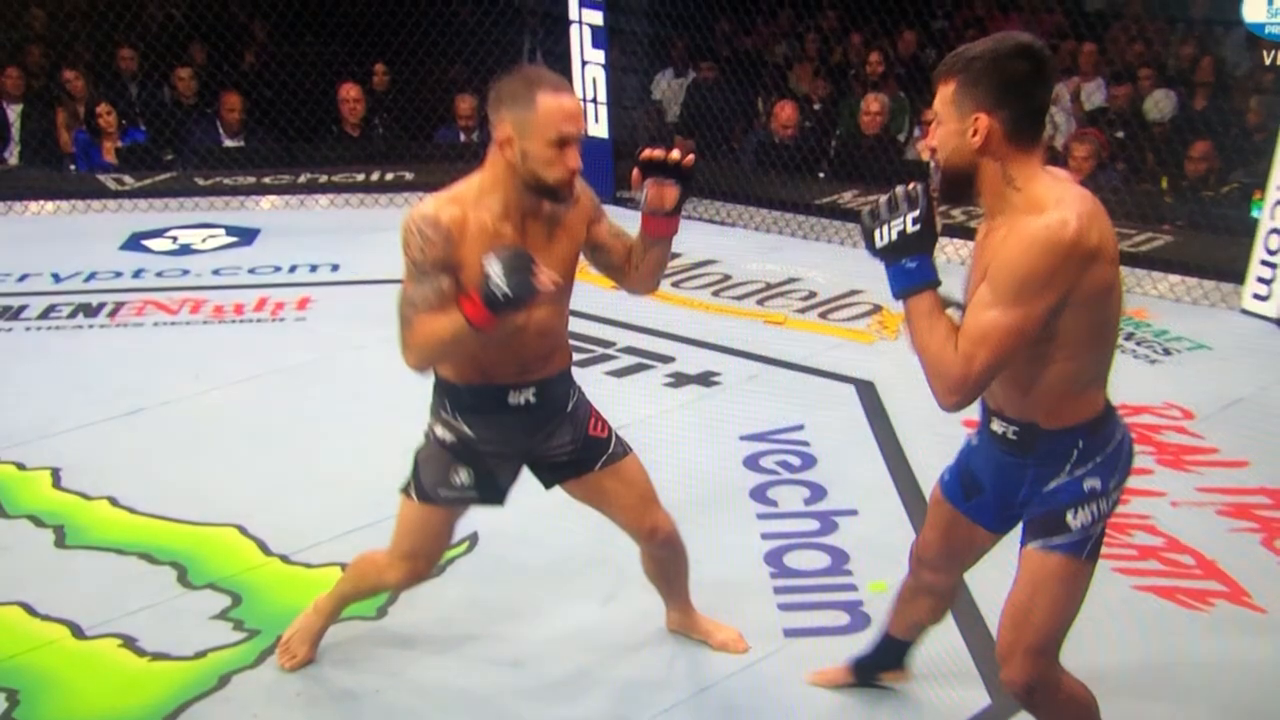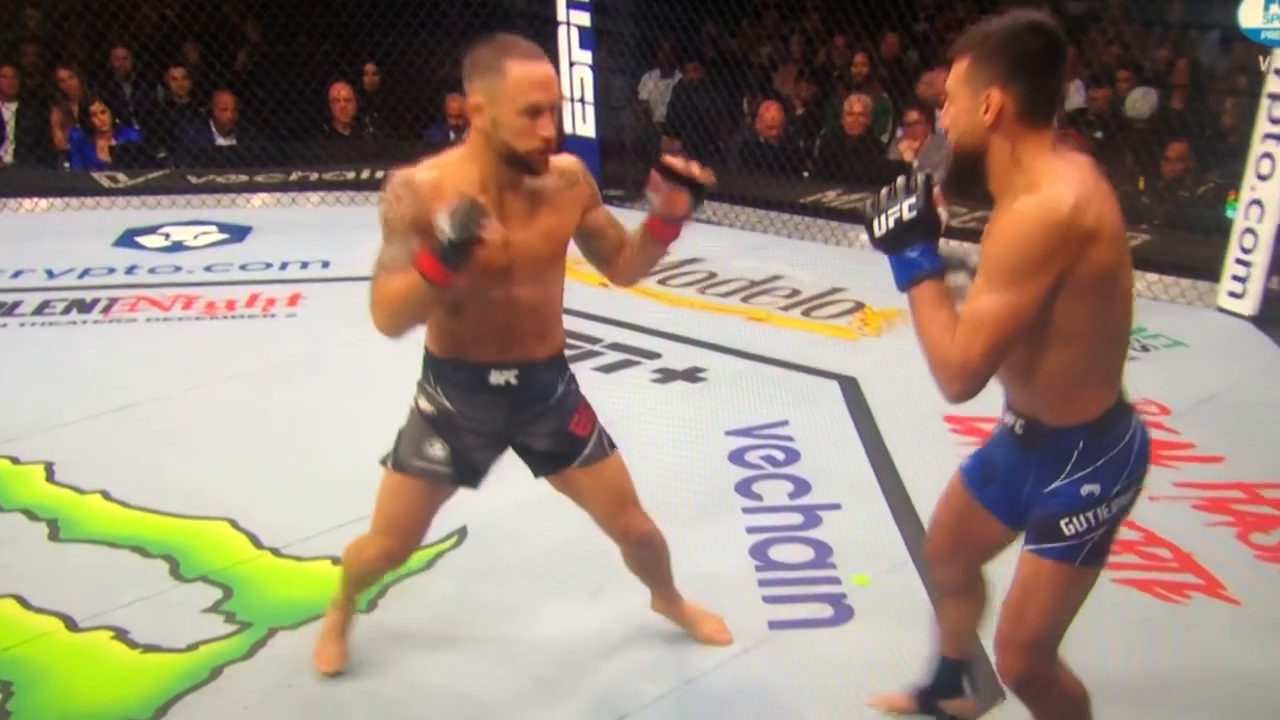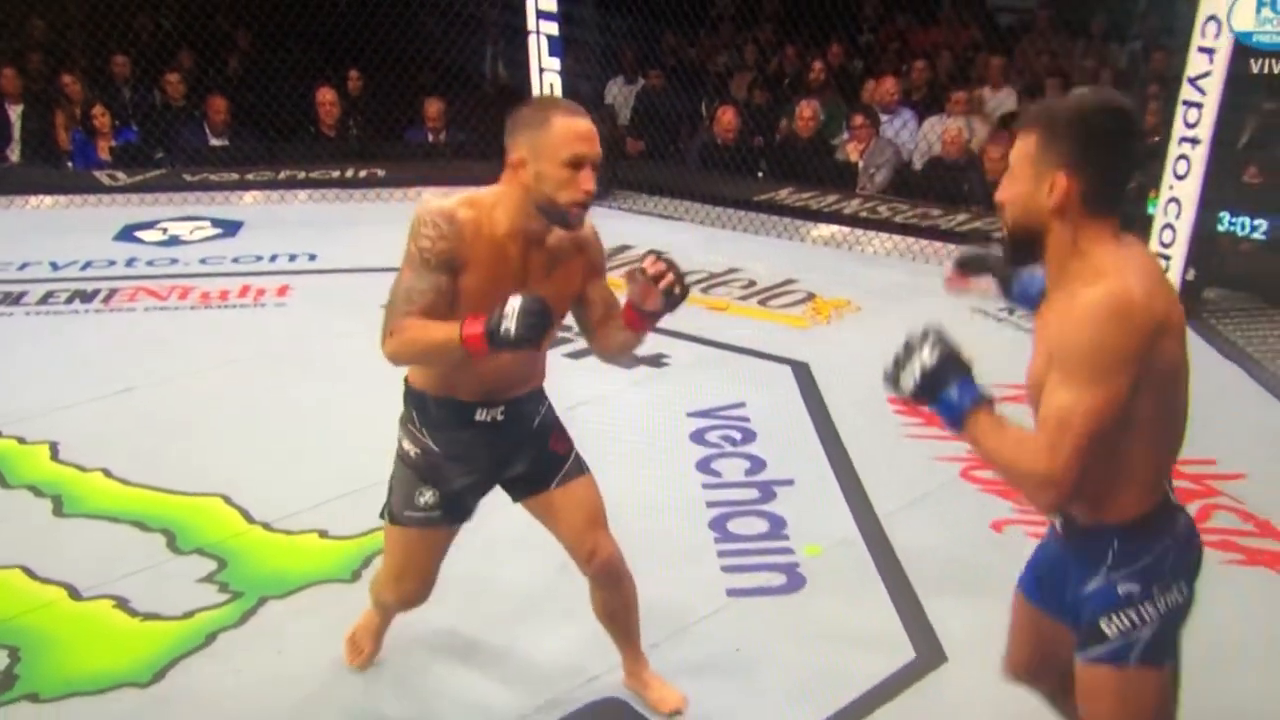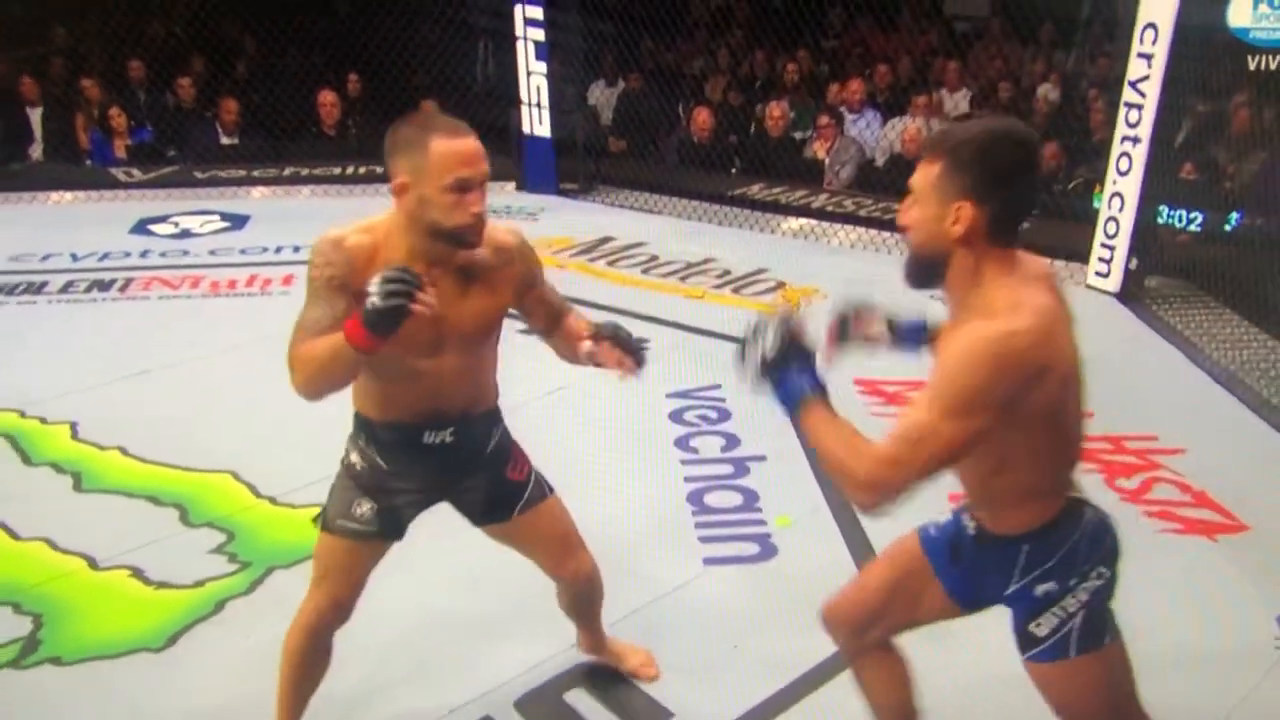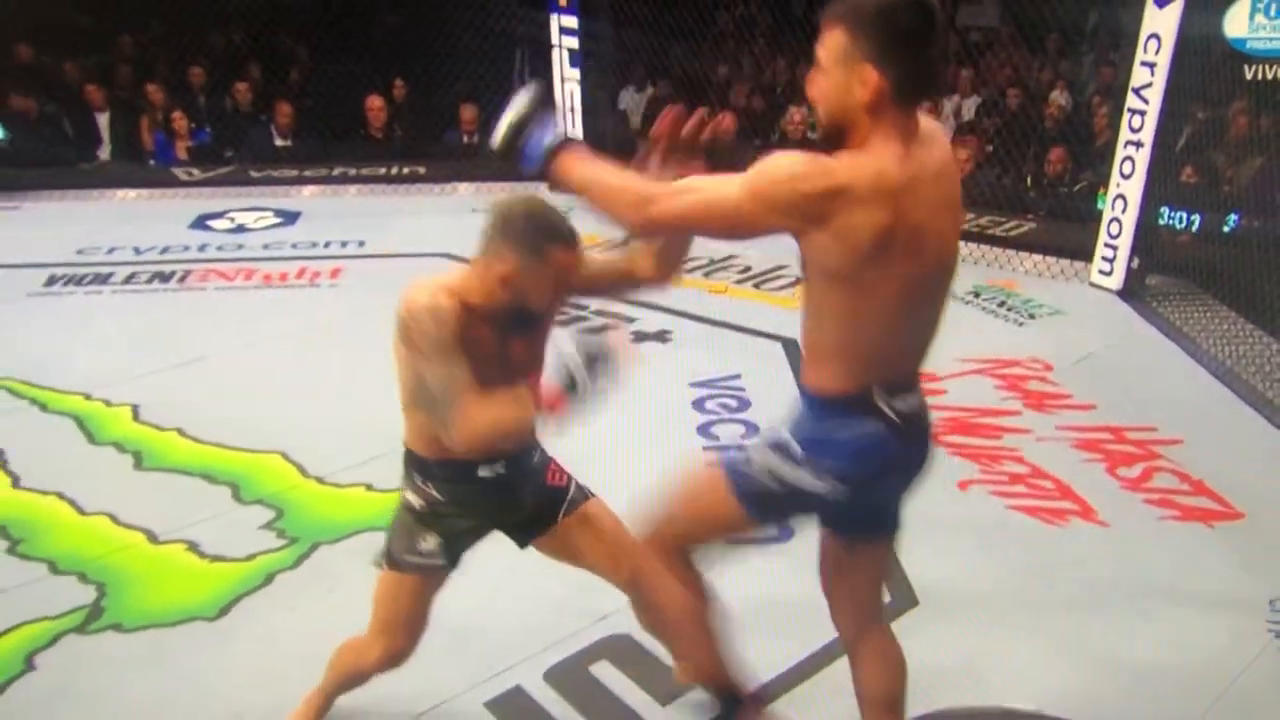
dt=1s
person 1, frame 1
left shoulder: (1052, 227)
right shoulder: (1019, 199)
left elbow: (955, 381)
left wrist: (909, 267)
left hip: (1070, 460)
right hip: (1002, 438)
right knee: (931, 561)
right ankle: (884, 658)
person 1, frame 2
left shoulder: (1044, 209)
right shoulder: (1054, 176)
left elbow: (958, 373)
left wrist: (915, 258)
right wrist: (955, 277)
left hip: (1083, 458)
right hip: (1026, 434)
left knee: (1022, 660)
right knee: (946, 556)
person 1, frame 3
left shoulder: (1107, 302)
right shoulder: (1109, 261)
left elbow: (1049, 481)
left wrist: (957, 398)
right wrist: (1020, 285)
left hip: (1130, 563)
right hip: (1081, 538)
right knee: (1034, 667)
person 1, frame 4
left shoulder: (997, 335)
right shoulder: (1015, 277)
left elbow: (873, 483)
left wrist: (796, 381)
right wrist: (905, 331)
left hip: (1049, 558)
right hip: (980, 530)
right knee: (849, 623)
person 1, frame 5
left shoulder: (831, 185)
right shoulder: (929, 145)
left elbow: (646, 209)
left wrist: (548, 145)
right wrist: (698, 178)
left hip: (838, 435)
right hip: (897, 428)
left knee: (658, 542)
right knee: (858, 614)
person 2, frame 1
left shoulder: (574, 201)
right shoulder: (438, 223)
left elbow: (638, 279)
right elbow: (416, 351)
left wrist: (661, 214)
right wrist: (485, 303)
left hip: (557, 402)
right hip: (470, 415)
left knee: (656, 529)
right knee: (405, 566)
left ankle: (682, 613)
right ankle: (322, 609)
person 2, frame 2
left shoulder: (568, 180)
right shoulder: (418, 190)
left elbow: (624, 267)
right elbow: (388, 318)
left wrist: (668, 216)
right wrist: (440, 257)
left hip: (545, 386)
right hip: (456, 390)
left knee: (634, 528)
right knee: (387, 545)
left ankle: (669, 600)
right ankle: (340, 613)
person 2, frame 3
left shoulder: (580, 241)
right shoulder: (449, 225)
left elbow: (608, 345)
right elbow: (398, 342)
left wrist: (641, 311)
right wrist: (485, 332)
left hip: (527, 418)
right hip: (441, 426)
left knee: (603, 560)
right knee: (405, 589)
left ankle: (636, 668)
right ankle: (377, 615)
person 2, frame 4
left shoulder: (505, 253)
right shoulder: (347, 255)
left elbow: (556, 323)
right elbow: (306, 379)
left wrist: (595, 342)
right wrist: (366, 328)
left hip: (480, 441)
right hip: (387, 450)
left knee: (576, 569)
right knee: (326, 607)
left ankle: (595, 640)
person 2, frame 5
left shoulder: (541, 280)
right shoulder: (431, 311)
left elbow: (653, 267)
right elbow: (464, 430)
right wrist: (556, 394)
left hip: (523, 468)
right hip: (443, 486)
left knee: (641, 570)
right knee: (387, 647)
left ankle: (698, 666)
